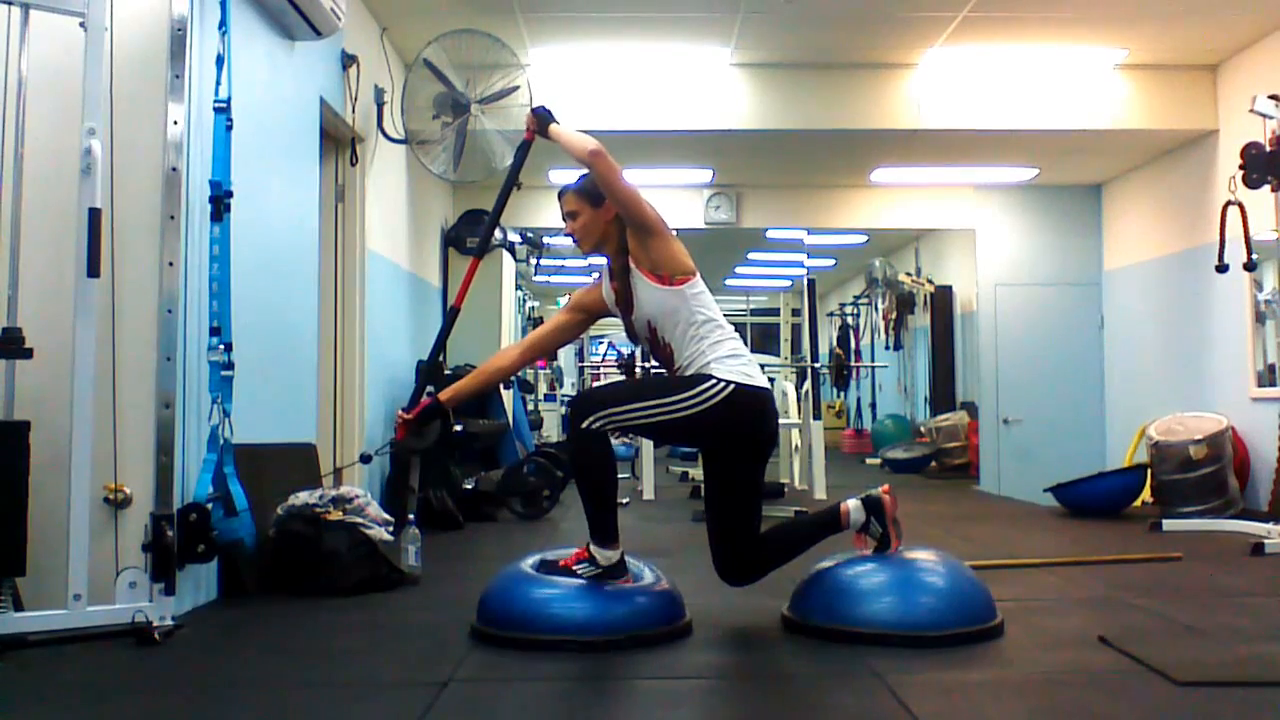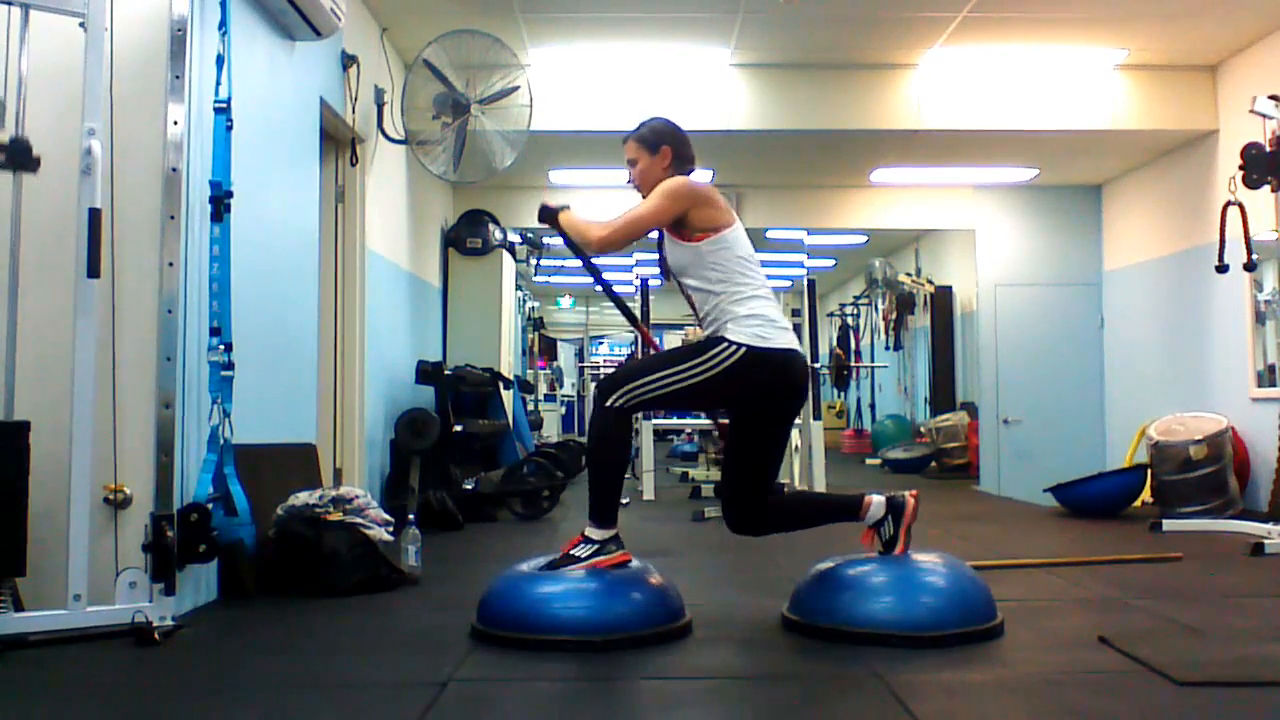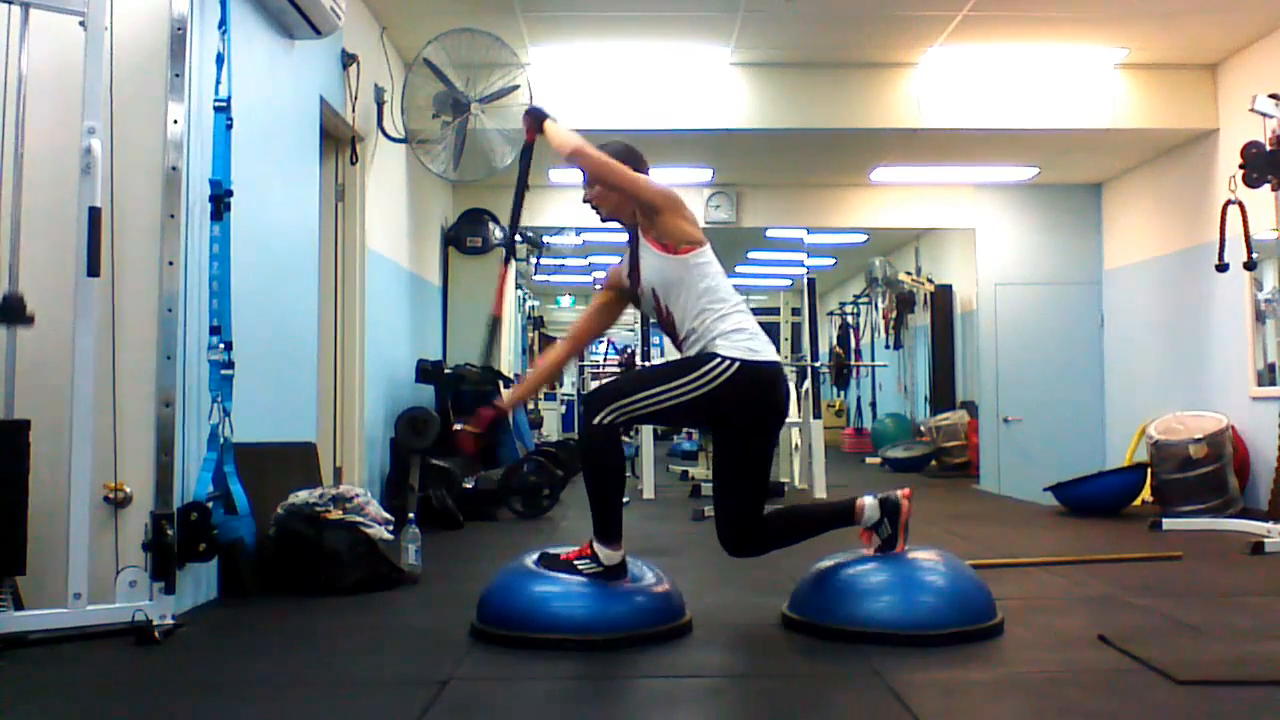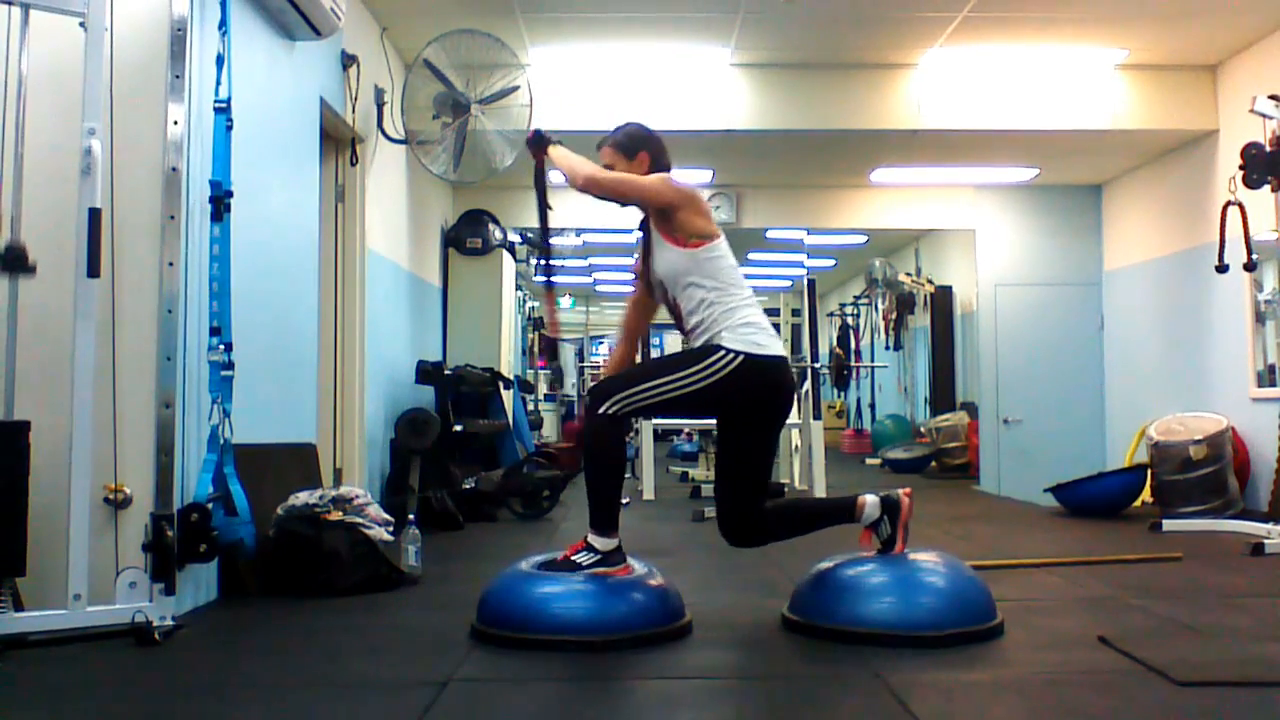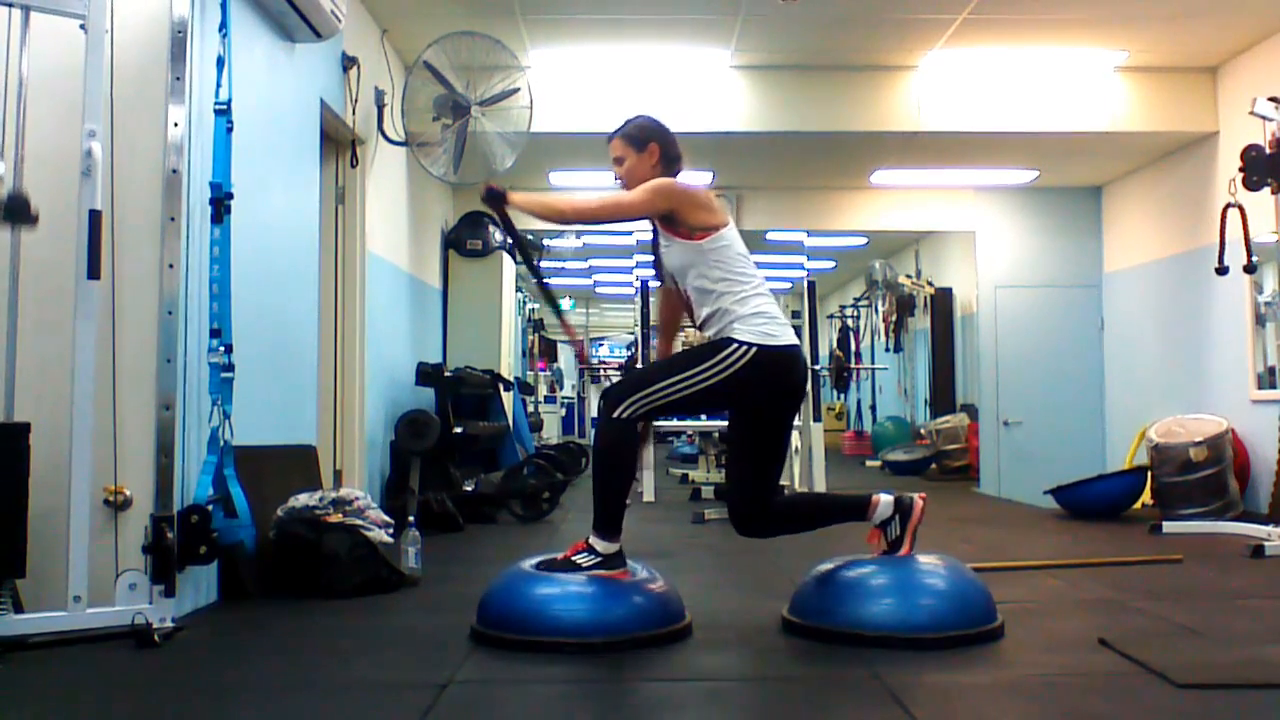
dt=1s
person 1, frame 1
left shoulder: (651, 241)
right shoulder: (597, 297)
left elbow: (596, 155)
right elbow: (517, 354)
left wrist: (551, 126)
right wrist: (438, 403)
left hip: (735, 396)
right hip: (731, 409)
left knee: (587, 413)
right knee: (739, 565)
left ankle: (605, 557)
right ankle: (861, 511)
person 1, frame 2
left shoulder: (685, 192)
right shoulder: (696, 217)
left elbow: (601, 239)
left wrist: (559, 216)
right wrist: (725, 406)
left hip: (752, 354)
right hip: (781, 367)
left knee: (613, 395)
right knee: (746, 513)
left ankle: (601, 538)
right ankle: (882, 507)
person 1, frame 3
left shoulder: (661, 208)
right shoulder: (623, 275)
left elbow: (579, 152)
right elbow: (567, 345)
left wrist: (543, 122)
right wrist: (500, 408)
left hip: (740, 369)
right hip: (752, 385)
left knee: (597, 410)
right knee: (742, 537)
left ankle: (607, 554)
right ankle: (872, 509)
person 1, frame 4
left shoulder: (675, 195)
right shoulder: (652, 249)
left elbow: (589, 181)
right elbow: (627, 341)
left wrist: (551, 149)
right wrist: (592, 427)
left hip: (745, 362)
right hip: (760, 375)
left knee: (603, 403)
right knee: (742, 525)
left ankle: (603, 548)
right ankle: (879, 507)
person 1, frame 5
left shoulder: (679, 195)
right shoulder: (666, 235)
left elbow: (576, 210)
right elbow: (666, 332)
left wrist: (509, 198)
right wrist: (638, 418)
left hip: (755, 351)
right hip: (773, 364)
left knee: (618, 404)
right knee: (754, 516)
left ankle: (604, 550)
right ankle: (887, 507)
